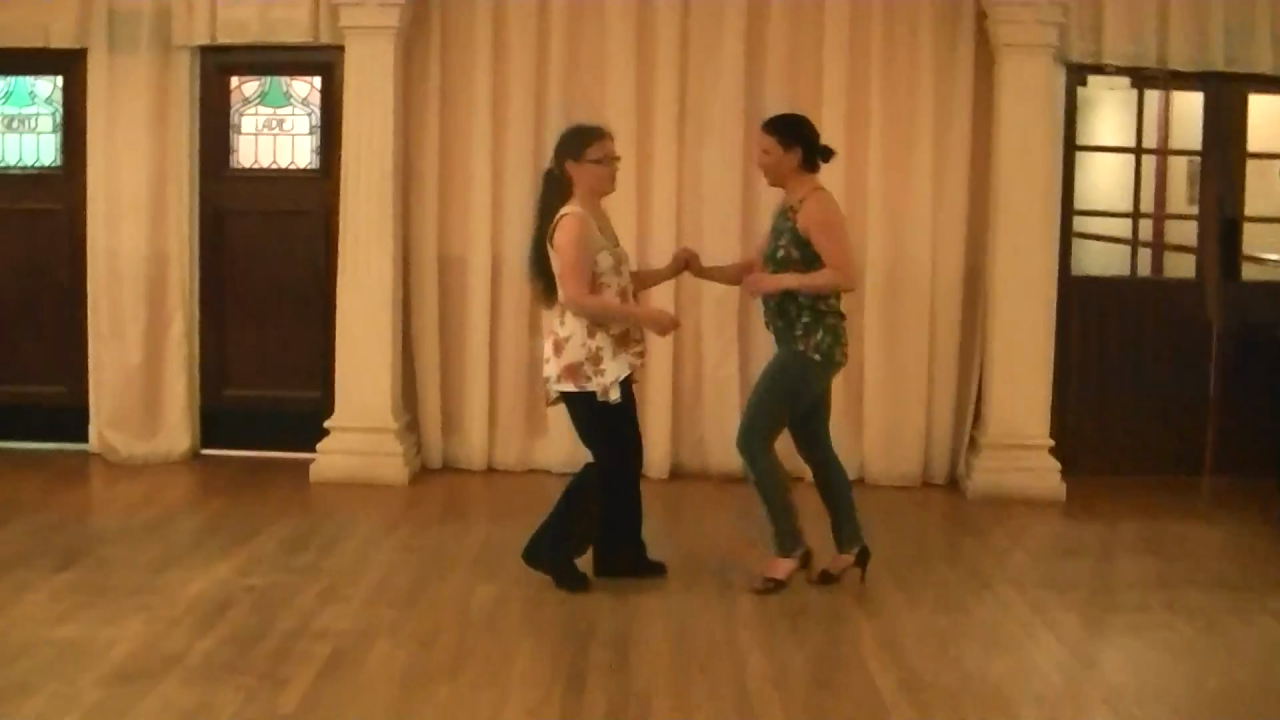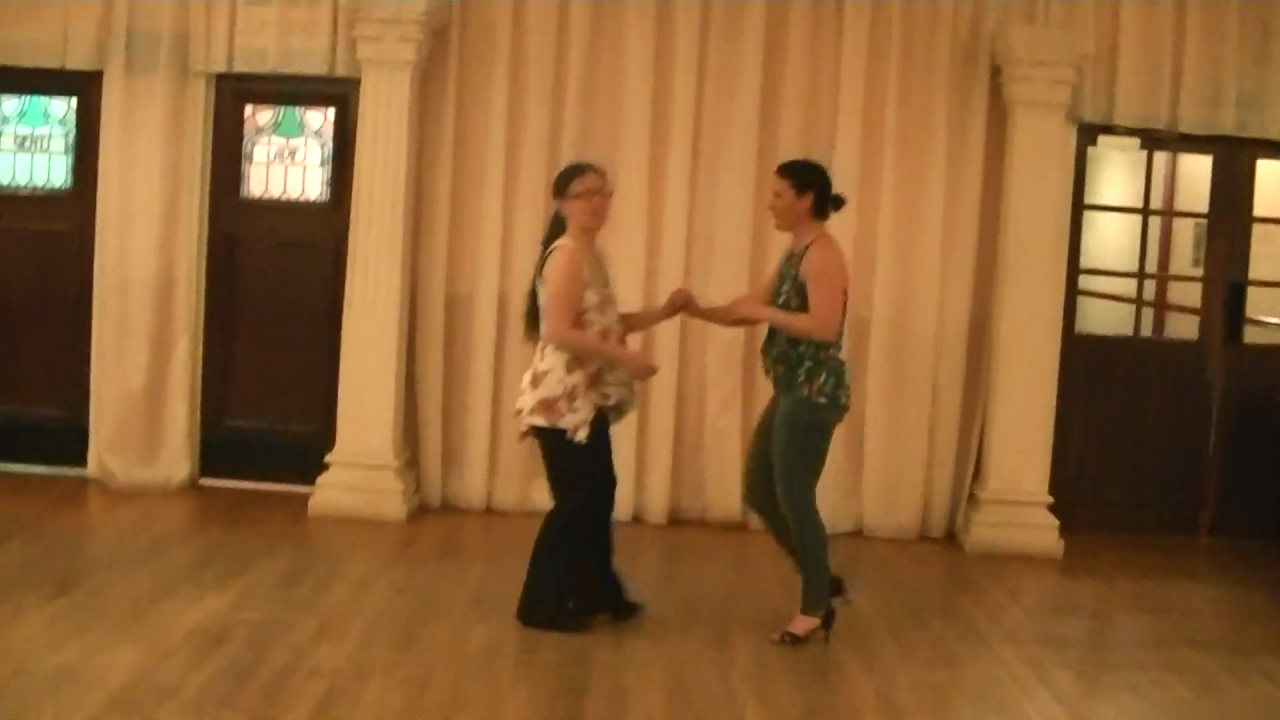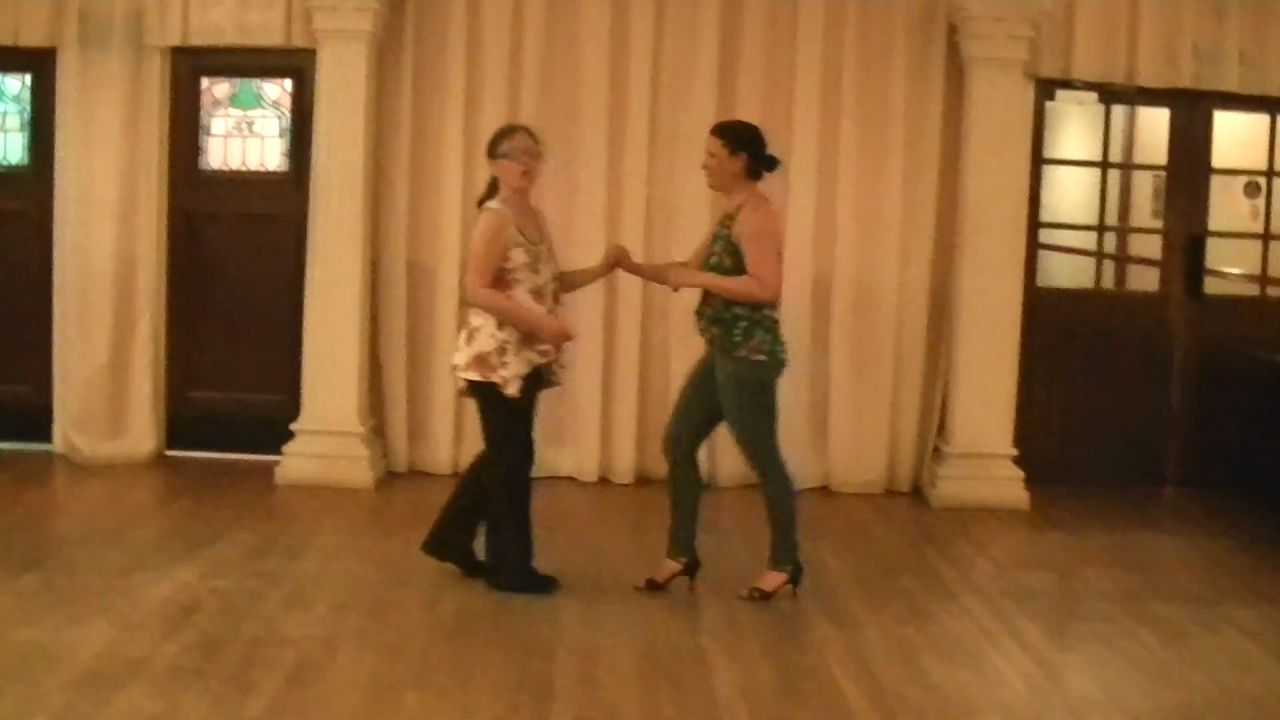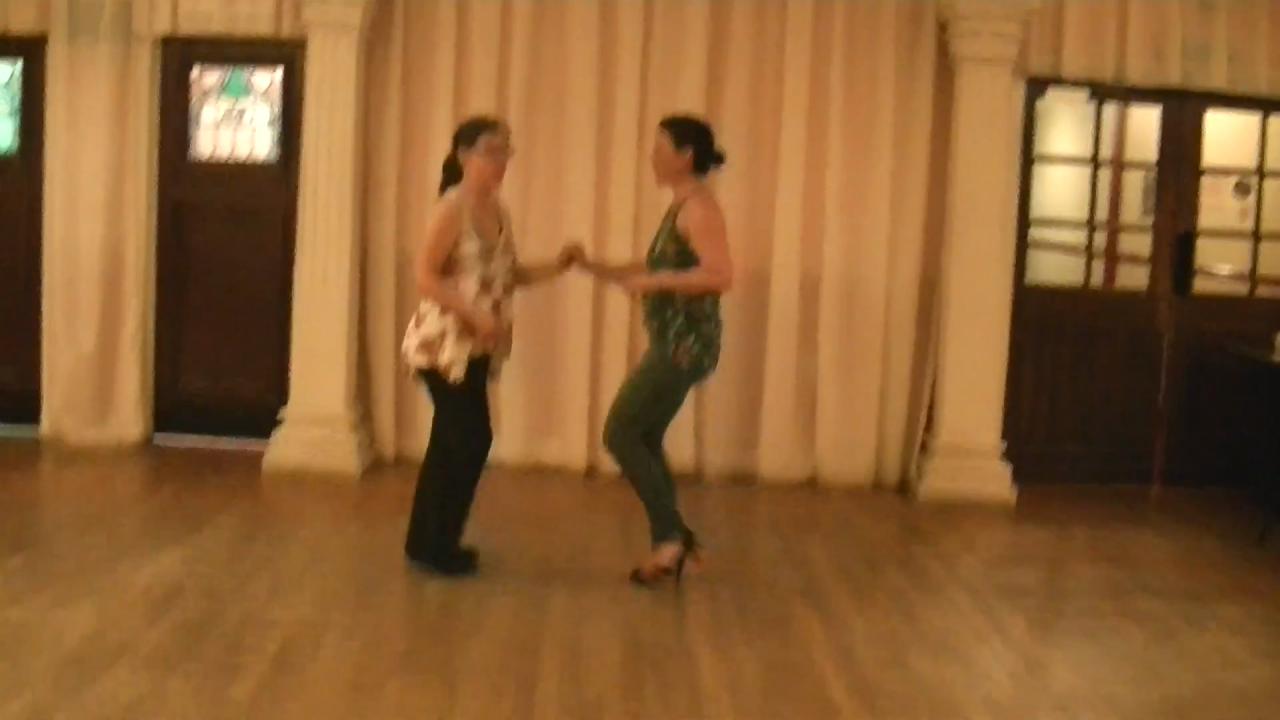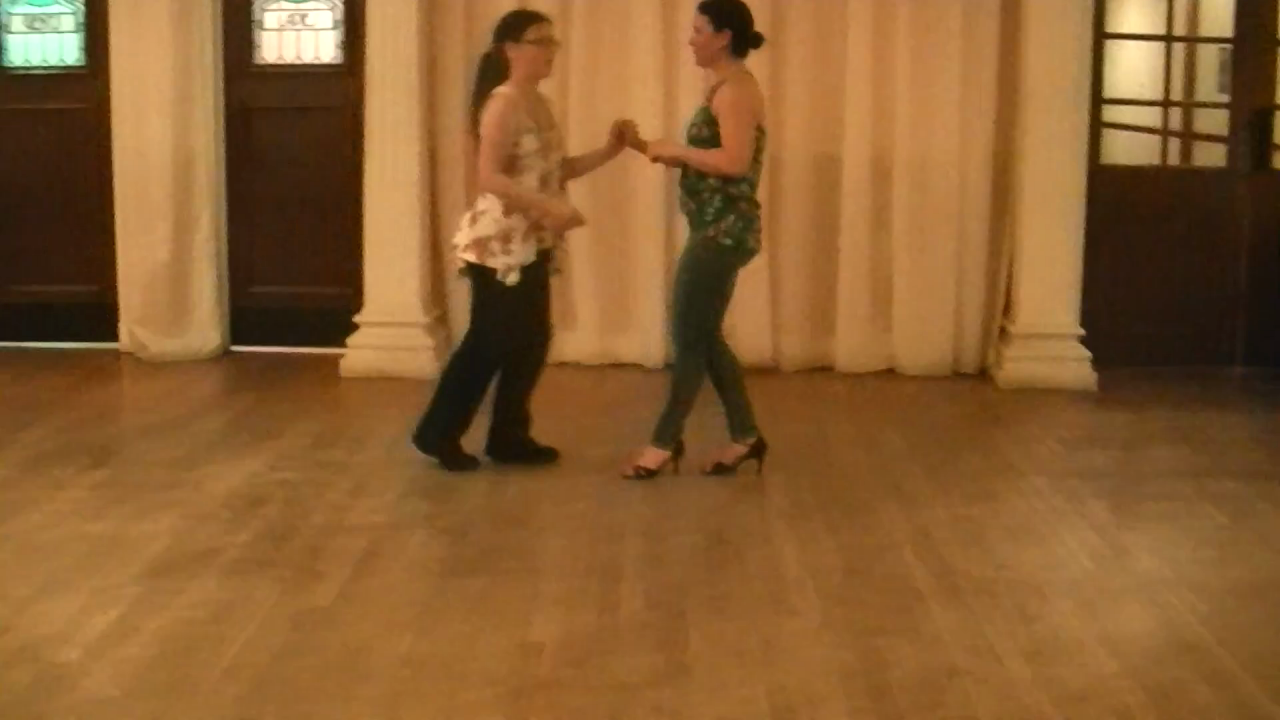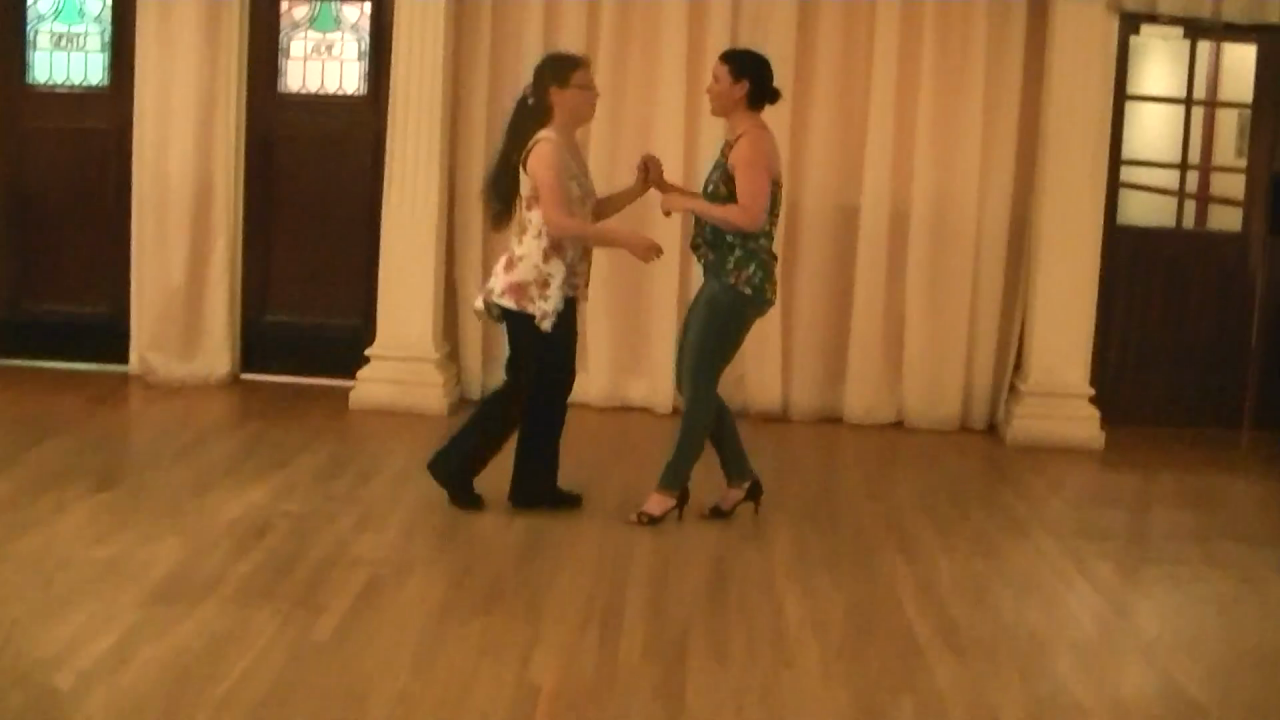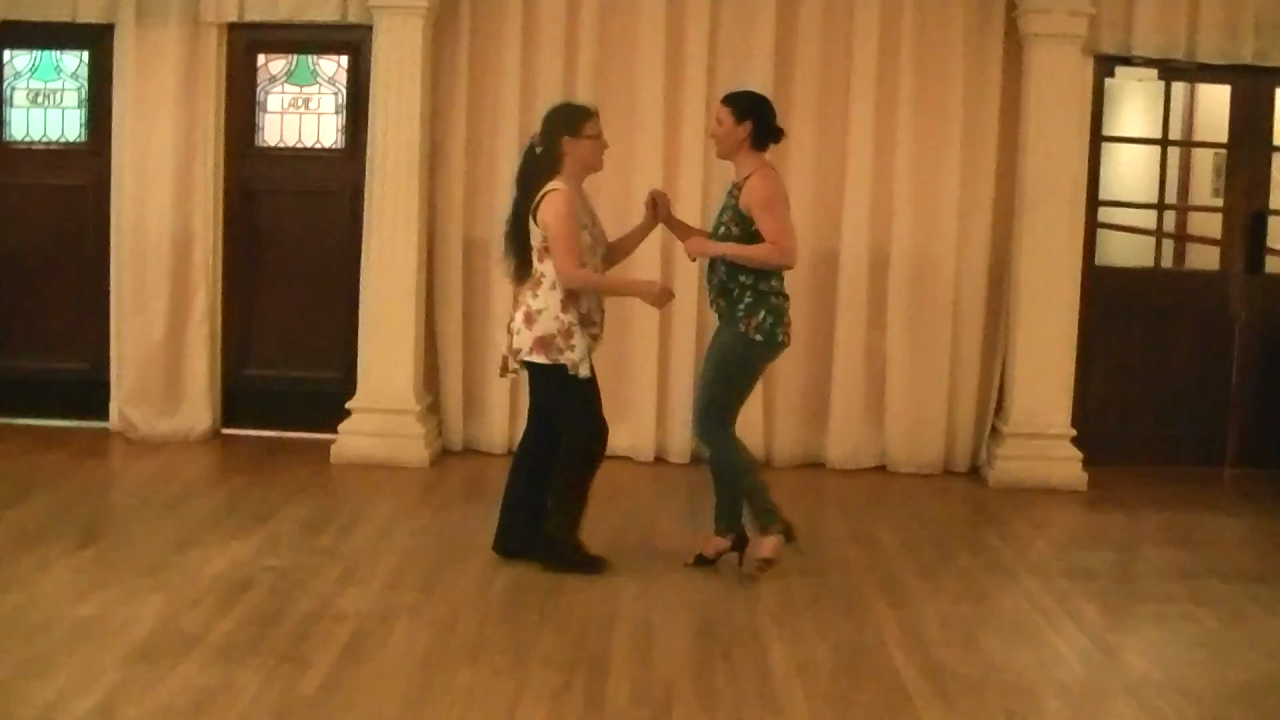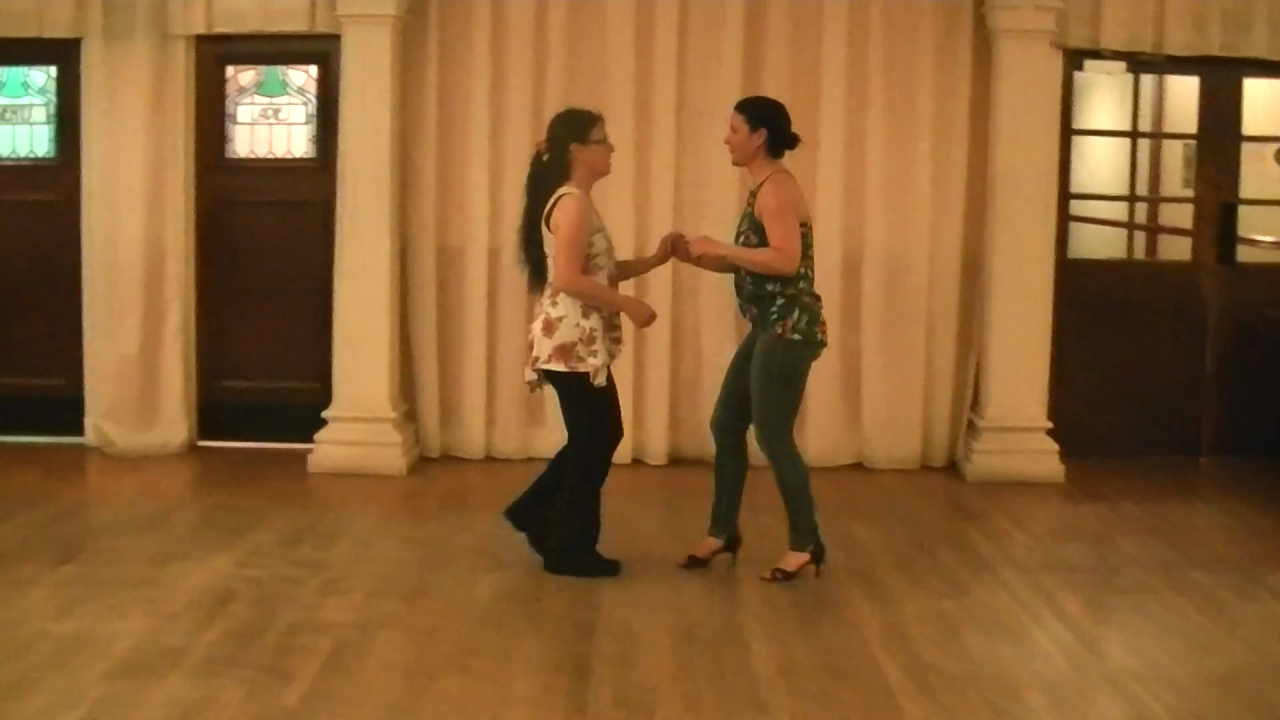
dt=0.3s
person 1, frame 1
left shoulder: (818, 206)
right shoulder: (789, 206)
left elbow: (845, 276)
right elbow: (760, 267)
left wrist: (780, 281)
right wrist: (705, 271)
left hip: (811, 346)
right hip: (800, 344)
left knee: (753, 441)
right knee: (814, 447)
left ankle: (790, 548)
right ankle: (850, 545)
person 1, frame 2
left shoulder: (822, 254)
right shoulder: (795, 251)
left elbow: (824, 328)
right elbow: (755, 308)
left wrist: (763, 312)
right wrist: (699, 311)
left hip: (814, 393)
right hip: (791, 391)
left knee: (792, 500)
right knee: (758, 493)
left ankle: (816, 606)
right ankle: (823, 582)
person 1, frame 3
left shoulder: (755, 215)
right shoulder: (732, 213)
left elbow: (765, 288)
right elbow: (692, 268)
left wrist: (701, 278)
right wrist: (635, 268)
left hip: (749, 353)
right hip: (723, 351)
left knee: (762, 458)
right knee: (678, 444)
left ankle: (783, 564)
right ankle: (681, 554)
person 1, frame 4
left shoulder: (699, 208)
right shoulder: (682, 207)
left elbow: (720, 276)
right elbow: (654, 272)
left wrist: (654, 280)
right wrist: (591, 266)
left hip: (685, 346)
right hip: (670, 344)
left knee: (620, 435)
right knee: (640, 440)
left ankle: (672, 535)
right ankle: (670, 542)
person 1, frame 5
left shoulder: (735, 89)
right shoulder: (727, 88)
left elbow: (733, 162)
left wrist: (674, 149)
right wrist: (647, 147)
left hip: (722, 231)
right hip: (714, 230)
left knee: (687, 336)
right knee: (704, 335)
left ankle: (666, 441)
right ankle: (745, 435)
person 1, frame 6
left shoulder: (753, 143)
right shoulder: (740, 141)
left elbow: (749, 218)
left wrist: (688, 203)
right wrist: (665, 186)
left hip: (741, 282)
right hip: (724, 280)
left knee: (697, 386)
right knee: (694, 382)
left ankle: (672, 488)
right ankle: (741, 479)
person 1, frame 7
left shoulder: (763, 183)
right shoulder: (745, 182)
left elbow: (784, 253)
left wrist: (712, 244)
right wrist: (672, 223)
left hip: (754, 325)
right hip: (737, 322)
left knee: (713, 428)
right knee: (713, 426)
left ankle: (772, 525)
right ankle: (729, 529)
person 1, frame 8
left shoulder: (778, 188)
right shoulder: (762, 188)
left elbow: (786, 261)
left wrist: (720, 247)
right wrist: (694, 254)
left hip: (790, 329)
right hip: (768, 328)
left knee: (773, 437)
right knee: (726, 427)
left ankle: (805, 543)
right ankle: (722, 532)
person 2, frame 1
left shoulder: (596, 218)
right shoulder: (572, 223)
right elbow: (578, 299)
left wrist: (666, 272)
right wrist: (645, 315)
left hip: (607, 359)
right hip: (584, 362)
left knee: (624, 456)
right knee: (611, 459)
left ankle: (621, 553)
right ankle: (550, 550)
person 2, frame 2
left shoulder: (591, 255)
right shoulder: (565, 256)
right elbow: (561, 332)
left wrist: (662, 313)
right wrist: (626, 358)
left hip: (590, 397)
right hip: (562, 397)
left knee: (599, 492)
right knee: (575, 499)
left ankle: (595, 591)
right ankle: (542, 603)
person 2, frame 3
left shoulder: (536, 218)
right shoulder: (492, 219)
left elbow: (548, 282)
right elbow: (477, 291)
left wrist: (599, 270)
right wrist: (538, 321)
left hip: (527, 357)
right hip: (494, 355)
left knee: (502, 453)
right knee: (512, 458)
left ankle: (450, 537)
right ankle: (512, 568)
person 2, frame 4
left shoulder: (499, 211)
right shoulder: (450, 208)
left elbow: (507, 275)
right elbow: (424, 277)
left wrist: (554, 266)
right wrist: (474, 314)
left hip: (475, 346)
right hip: (445, 342)
left knee: (453, 439)
right knee: (469, 439)
left ankle: (429, 540)
right ankle: (438, 543)
person 2, frame 5
left shoulder: (540, 104)
right shoulder: (502, 104)
left elbow: (555, 169)
right elbow: (490, 177)
left wrist: (608, 151)
right wrist: (551, 206)
left hip: (532, 243)
right hip: (499, 241)
left knee: (532, 339)
right knee: (489, 340)
left ankle: (508, 435)
right ankle: (438, 433)
person 2, frame 6
left shoulder: (569, 147)
right shoulder: (547, 148)
left elbow: (587, 213)
right elbow: (558, 222)
left wrist: (637, 189)
right wrist: (626, 239)
left hip: (558, 288)
right hip: (531, 286)
left knee: (555, 384)
right knee: (527, 384)
left ankle: (534, 484)
right ankle: (455, 466)
person 2, frame 7
left shoulder: (573, 196)
right shoulder: (559, 197)
left elbow: (600, 258)
right elbow: (571, 272)
left wrist: (646, 225)
right wrist: (639, 288)
left hip: (560, 336)
right hip: (555, 336)
left knee: (547, 434)
right knee: (586, 436)
left ankle: (518, 534)
right ankle: (559, 541)
person 2, frame 8
left shoulder: (574, 202)
right shoulder: (571, 203)
left elbow: (601, 271)
right elbow: (568, 279)
left wrist: (655, 259)
right wrist: (628, 305)
left hip: (579, 342)
right hip: (573, 343)
left knee: (597, 436)
right knee: (593, 444)
left ankle: (533, 514)
right ankle: (571, 550)
